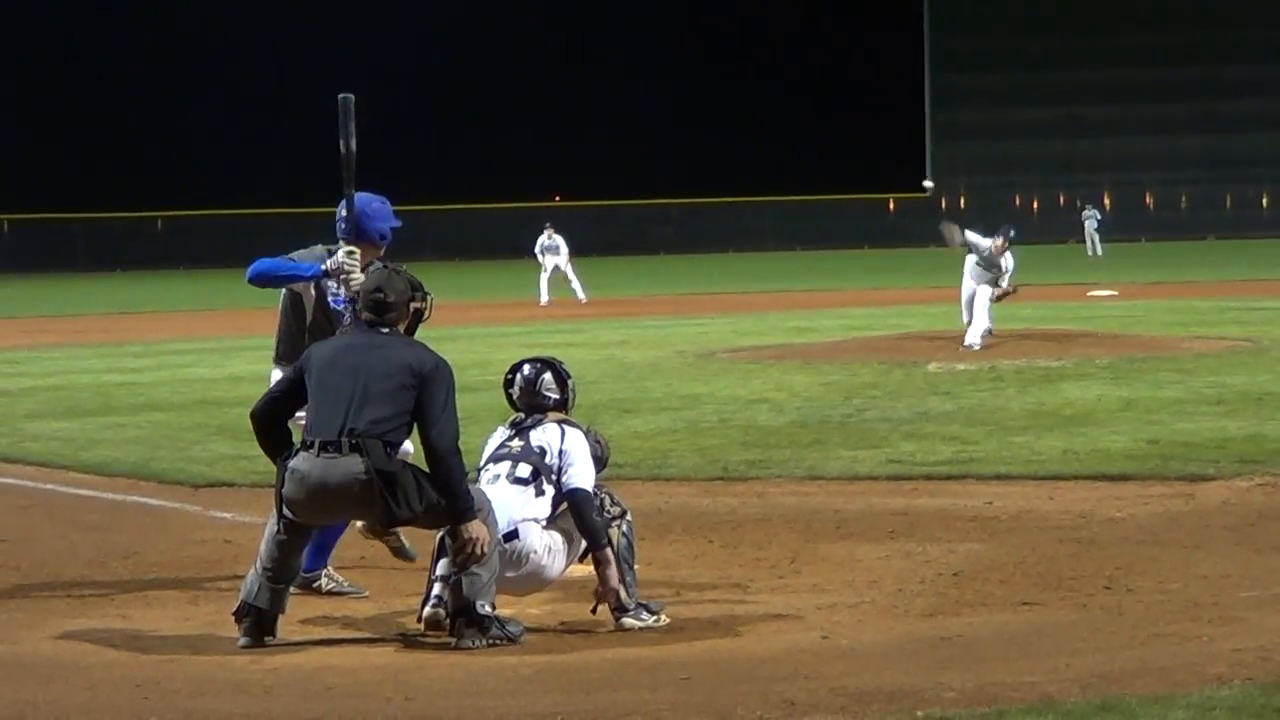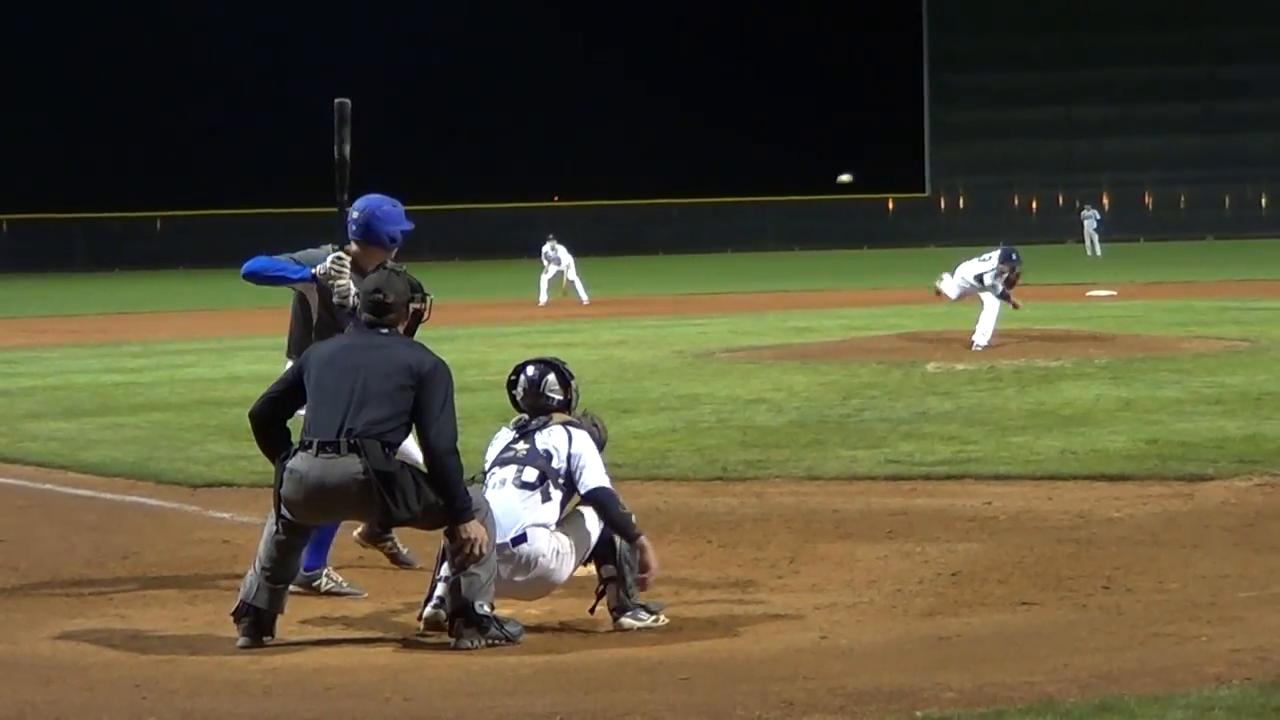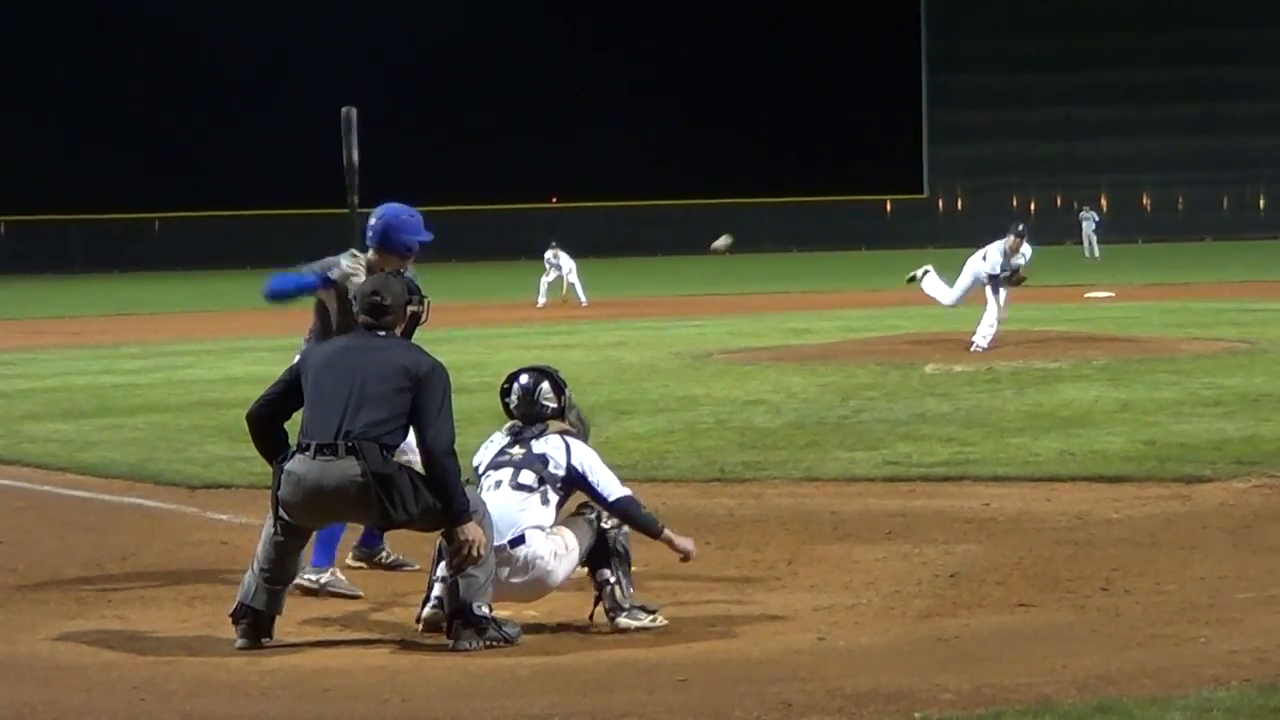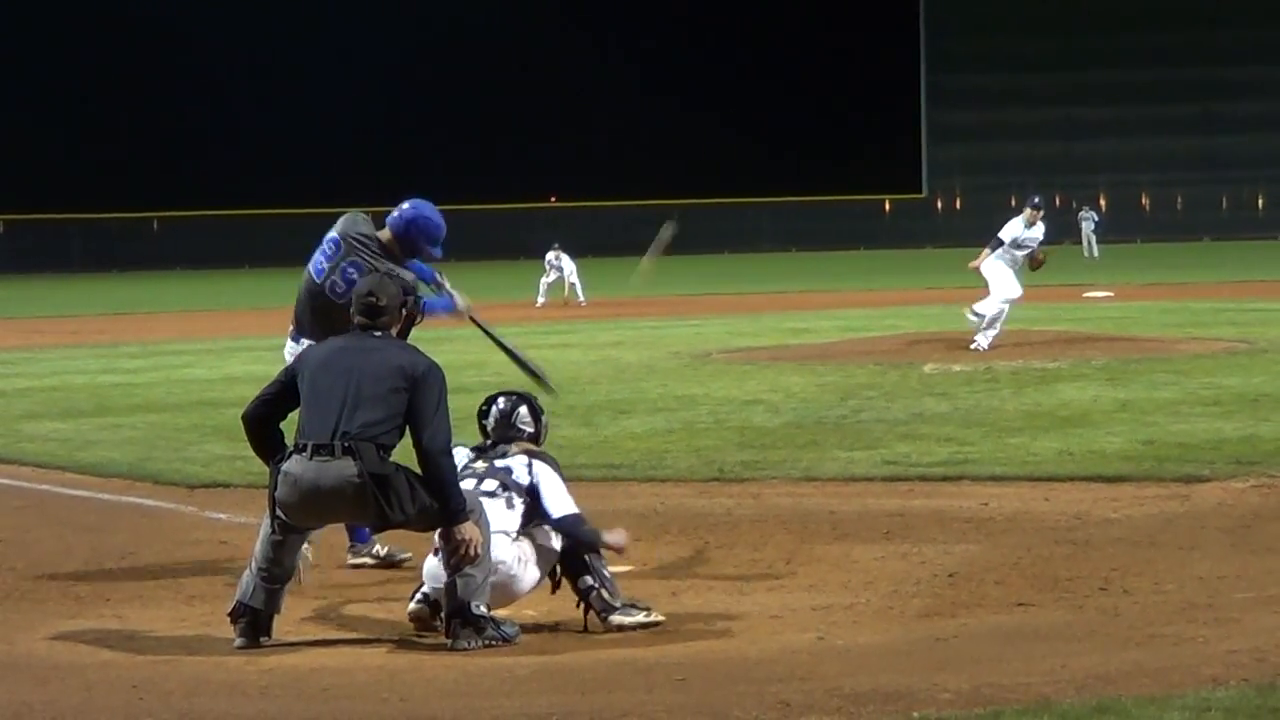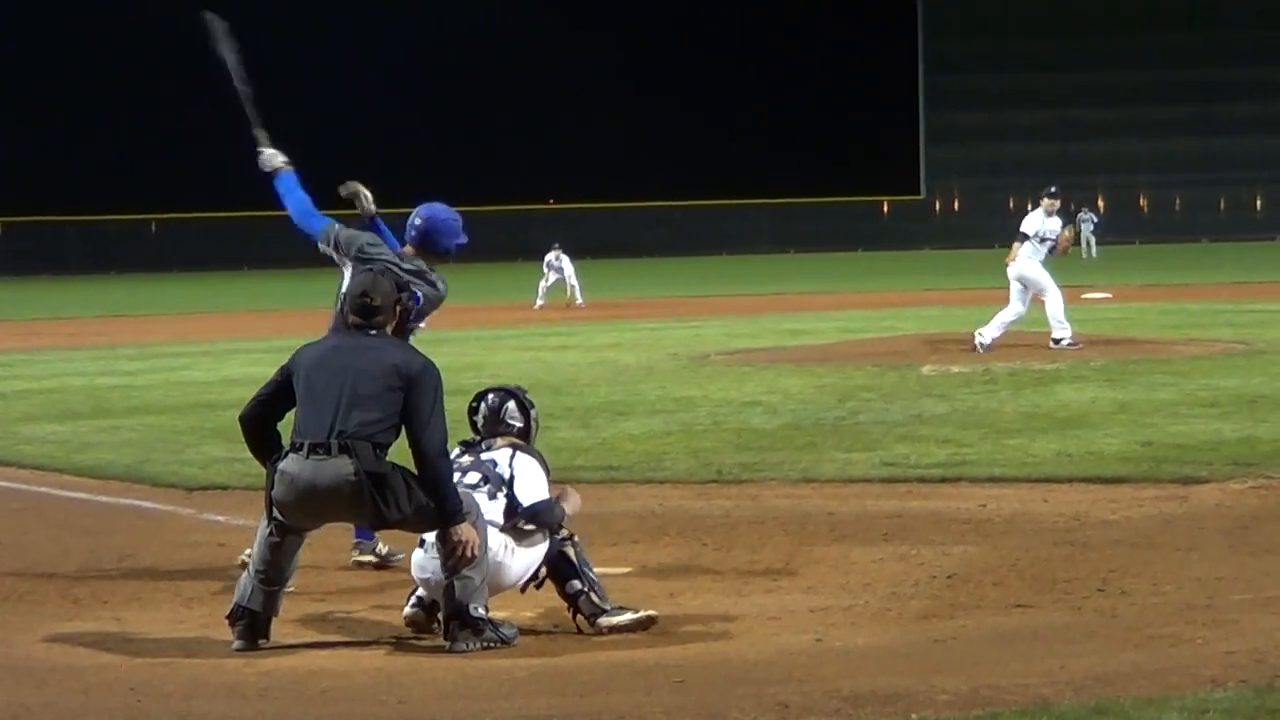
dt=0.2s
person 1, frame 1
left shoulder: (371, 273)
right shoulder: (312, 261)
right elbow: (256, 272)
left wrist: (360, 292)
right wrist: (323, 272)
left knee: (398, 452)
right ankle: (311, 572)
person 1, frame 2
right shoulder: (319, 260)
right elbow: (252, 268)
left wrist: (353, 297)
right wrist: (313, 275)
left knee: (410, 458)
left ankle: (377, 532)
right ankle: (311, 572)
person 1, frame 3
left shoulder: (403, 273)
right shoulder: (336, 269)
right elbow: (273, 289)
right wrist: (330, 280)
left knee: (408, 460)
left ankle: (371, 548)
right ankle: (317, 572)
person 1, frame 4
left shoulder: (351, 224)
right shoulder: (393, 280)
left elbow: (398, 250)
right elbow: (422, 306)
left wrist: (437, 283)
right wrist: (450, 302)
left ankle: (362, 544)
person 1, frame 5
left shoulder: (365, 249)
right shoulder: (436, 291)
left elbow: (306, 218)
left wrist: (279, 168)
right wrist: (373, 217)
left ankle: (367, 544)
person 2, frame 1
left shoulder: (321, 350)
right shoulder: (426, 361)
left elbow: (264, 414)
right elbow: (442, 446)
left wrist: (292, 469)
right wrist: (466, 517)
left hip: (308, 477)
right hip: (370, 478)
left knee: (288, 515)
right knee: (476, 507)
left ankle: (255, 619)
right ankle: (475, 619)
person 2, frame 2
left shoulder: (321, 351)
right shoulder: (424, 362)
left elbow: (263, 414)
right elbow: (439, 447)
right wrist: (464, 517)
left hip: (305, 478)
right hip: (369, 478)
left knee: (287, 515)
right knee: (473, 507)
left ankle: (253, 620)
right ankle: (474, 620)
person 2, frame 3
left shoulder: (318, 353)
right shoulder: (422, 364)
left elbow: (260, 416)
right elbow: (437, 449)
right wrist: (462, 518)
left hip: (303, 480)
right hip: (366, 480)
left knee: (285, 514)
right knee: (472, 510)
left ankle: (251, 620)
right ankle: (471, 621)
person 2, frame 4
left shoulder: (315, 354)
right shoulder: (418, 365)
left elbow: (255, 416)
right elbow: (433, 449)
right wrist: (459, 518)
left hip: (300, 482)
right hip: (362, 481)
left knee: (283, 514)
right knee: (467, 509)
left ankle: (250, 620)
right ankle: (470, 620)
person 2, frame 5
left shoulder: (310, 353)
right shoulder: (413, 363)
left elbow: (253, 418)
right elbow: (429, 448)
right wrist: (456, 519)
left hip: (297, 480)
right hip: (358, 479)
left knee: (280, 518)
right knee: (463, 509)
left ankle: (247, 623)
right ankle: (468, 623)
person 3, frame 1
left shoulder: (500, 435)
right shoulder: (569, 434)
right elbow: (581, 502)
right wrist: (610, 561)
right hip: (530, 564)
right knee: (607, 506)
left ankle: (438, 603)
right ankle: (627, 608)
person 3, frame 2
left shoulder: (503, 436)
right shoulder: (574, 436)
right elbow: (602, 497)
right wrist: (644, 547)
right hip: (538, 568)
right knee: (603, 511)
left ankle: (439, 605)
right ankle: (627, 608)
person 3, frame 3
left shoulder: (495, 442)
right shoulder: (572, 445)
right elbow: (622, 504)
right wrist: (671, 538)
right hip: (535, 570)
right knee: (601, 515)
left ankle: (437, 605)
right ankle: (623, 609)
person 3, frame 4
left shoulder: (464, 456)
right shoulder: (538, 465)
right elbow: (569, 526)
right wrist: (608, 540)
left hip: (439, 576)
right hip: (501, 575)
right knee: (571, 534)
left ankle: (426, 601)
right ankle: (612, 608)
person 3, frame 5
left shoulder: (458, 454)
right shoulder: (523, 458)
right elbow: (539, 513)
right wrist: (565, 508)
left hip: (426, 567)
right knee: (556, 533)
left ankle: (423, 606)
right ankle: (600, 611)
